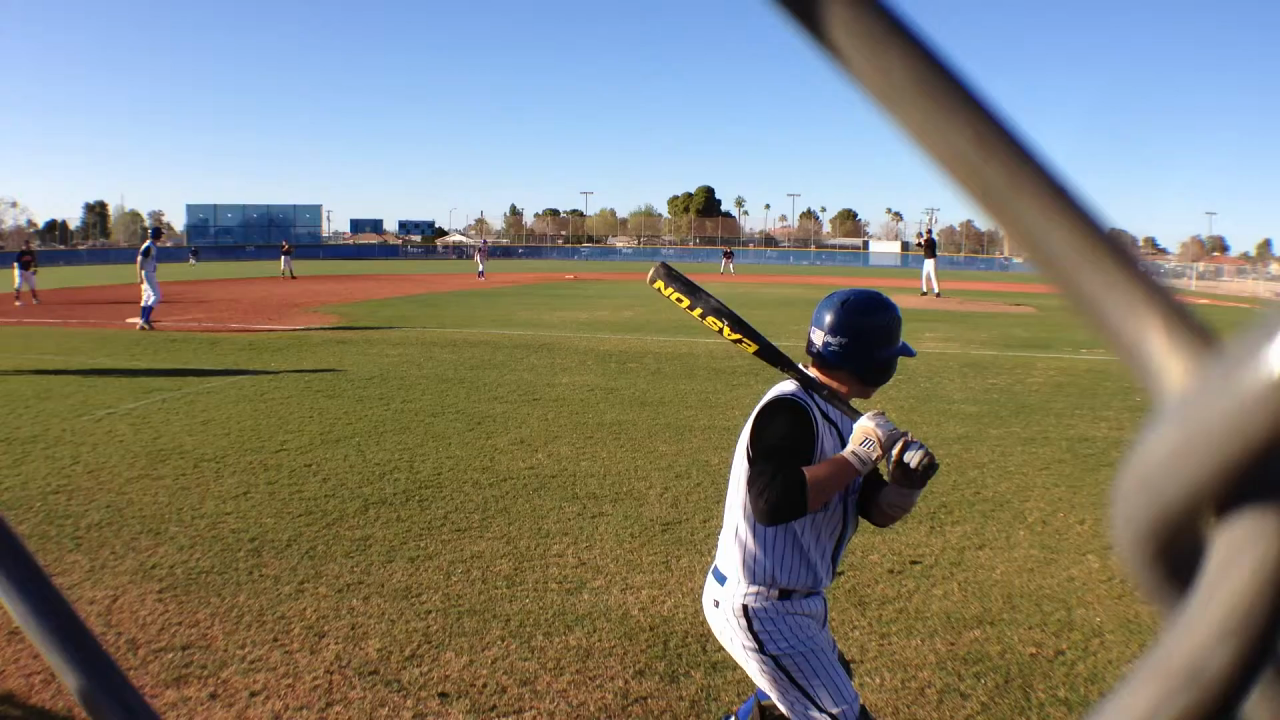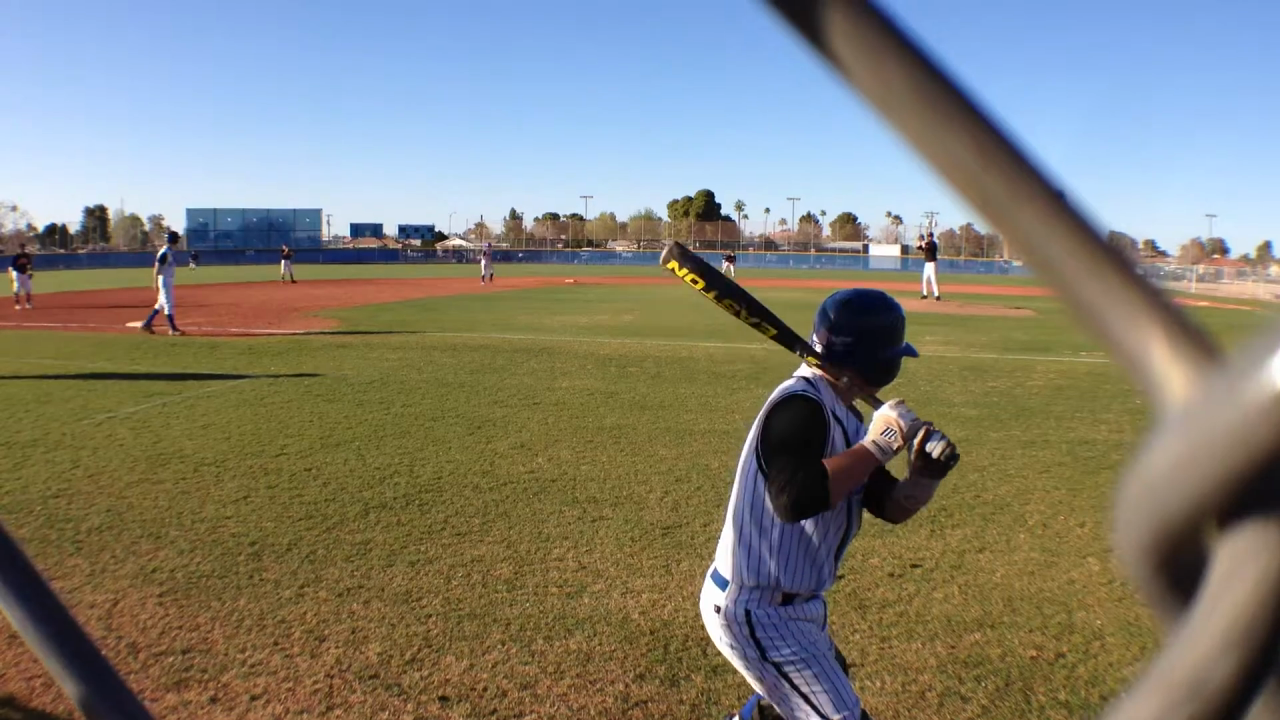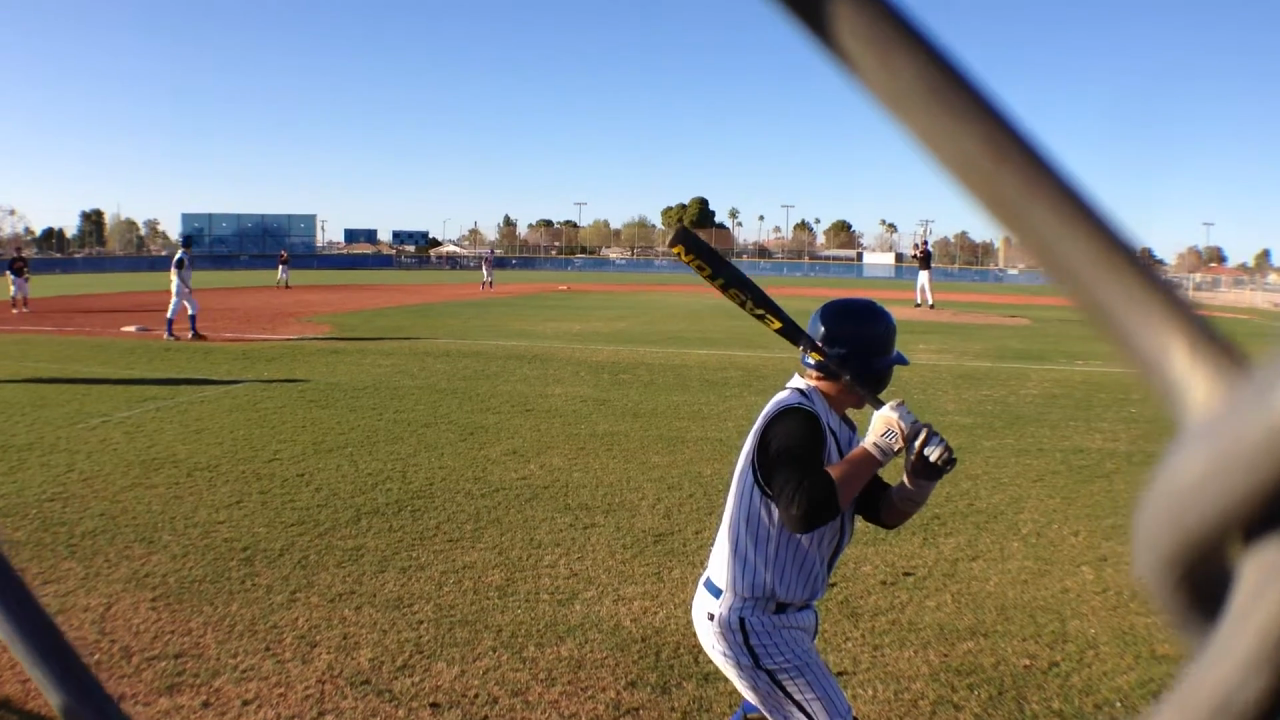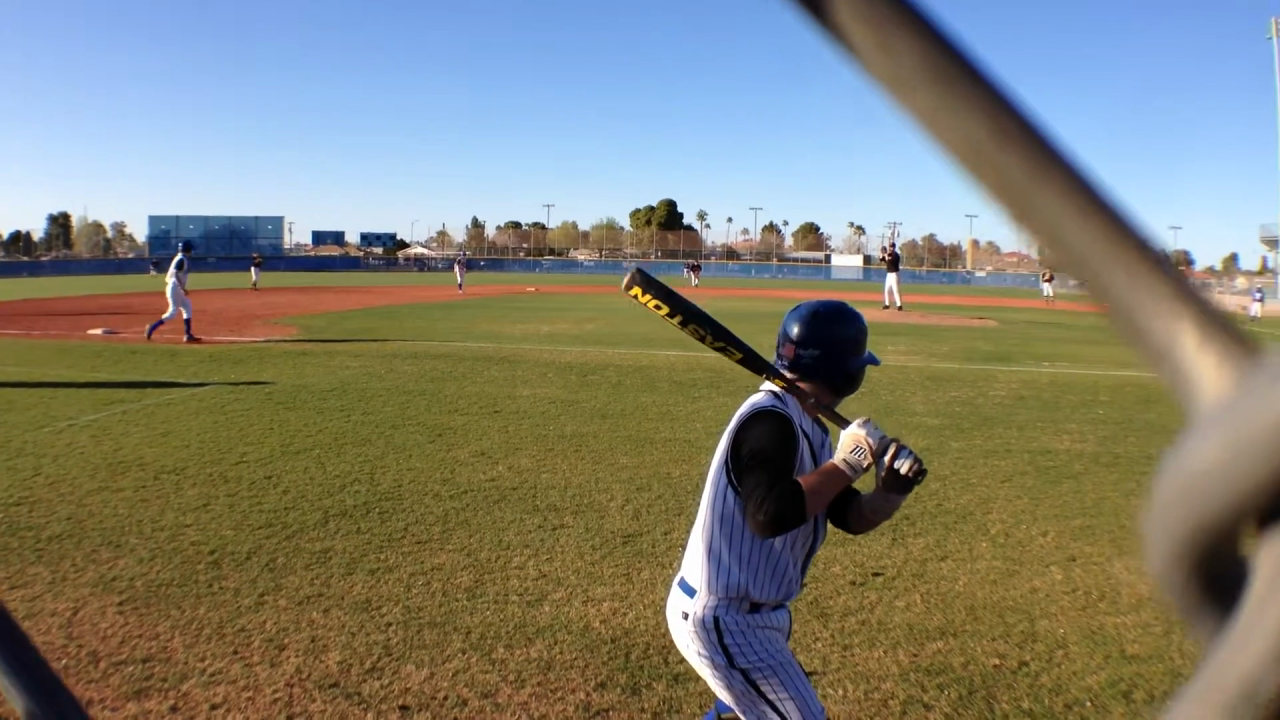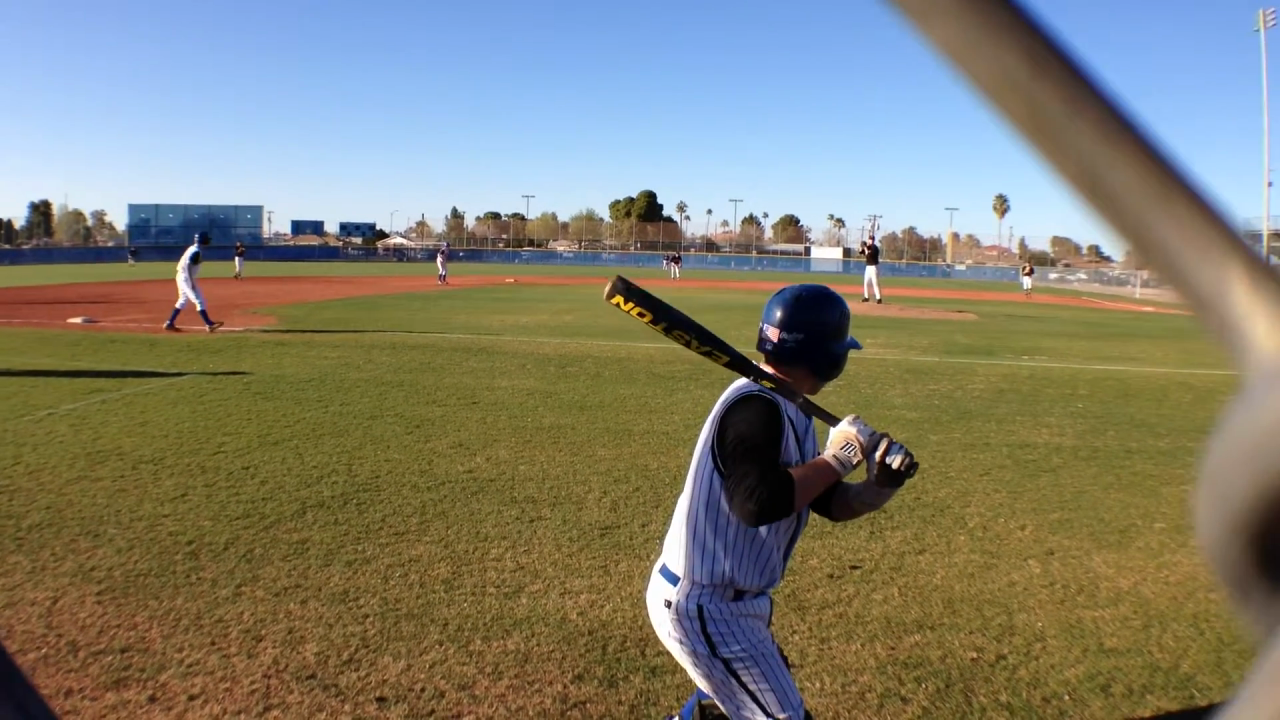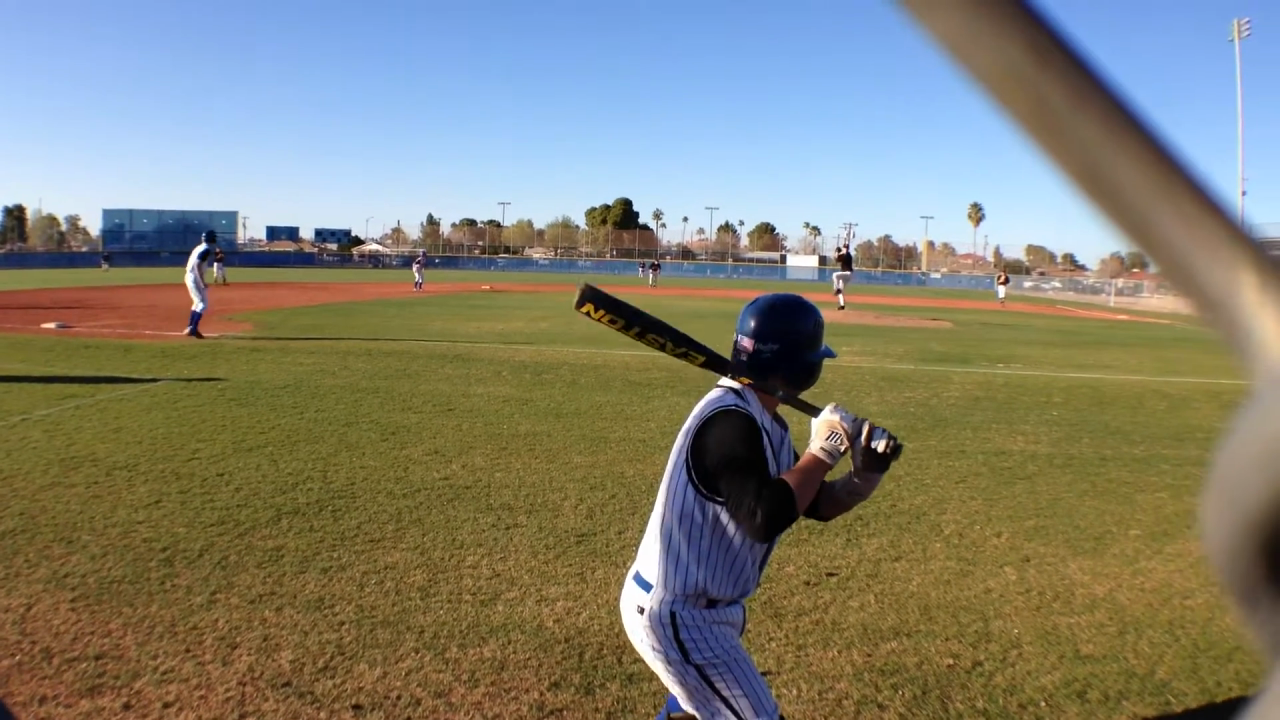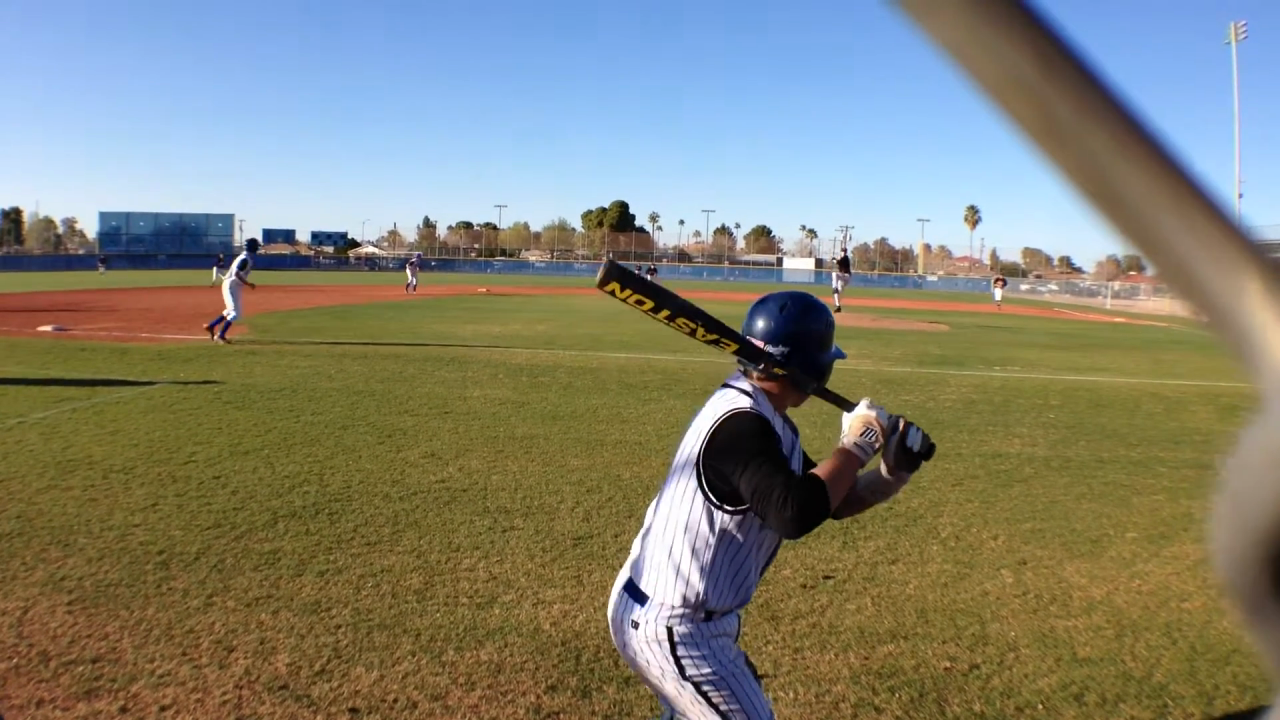
dt=0.4s
person 1, frame 1
left shoulder: (842, 414)
right shoulder: (791, 409)
left elbow: (878, 512)
right elbow: (771, 504)
left wrist: (904, 484)
right wrist: (857, 455)
left hip: (791, 598)
right hip: (759, 606)
person 1, frame 2
left shoulder: (841, 413)
right shoulder: (800, 406)
left elbow: (890, 506)
right elbow: (796, 499)
left wrist: (925, 476)
right wrist: (877, 444)
left hip: (782, 600)
right hip: (757, 611)
left knee: (808, 682)
person 1, frame 3
left shoulder: (834, 424)
right shoulder: (796, 418)
left elbow: (883, 511)
right elbow: (804, 510)
left wrist: (920, 479)
right wrist: (877, 447)
left hip: (766, 610)
right hip: (751, 620)
person 1, frame 4
left shoulder: (805, 424)
right shoulder: (770, 421)
left elbow: (850, 516)
right elbow: (769, 515)
left wrist: (890, 491)
right wrist: (847, 462)
left hip: (737, 610)
right hip: (725, 619)
person 1, frame 5
left shoulder: (786, 411)
right shoulder: (755, 407)
left elbow: (831, 503)
right elbow: (758, 504)
left wrist: (880, 485)
right wrist: (838, 456)
left hip: (712, 596)
right hip: (707, 606)
person 1, frame 6
left shoulder: (761, 418)
right shoulder: (732, 421)
left elbow: (817, 503)
right elbow: (762, 519)
left wrist: (865, 474)
right wrist: (823, 451)
left hip: (683, 605)
right hip: (678, 616)
person 1, frame 7
left shoulder: (760, 417)
right shoulder: (742, 425)
left elbow: (828, 499)
right elbow: (793, 515)
left wrist: (893, 472)
right wrist: (857, 446)
left hip: (694, 611)
right hip: (671, 626)
left knee: (741, 685)
